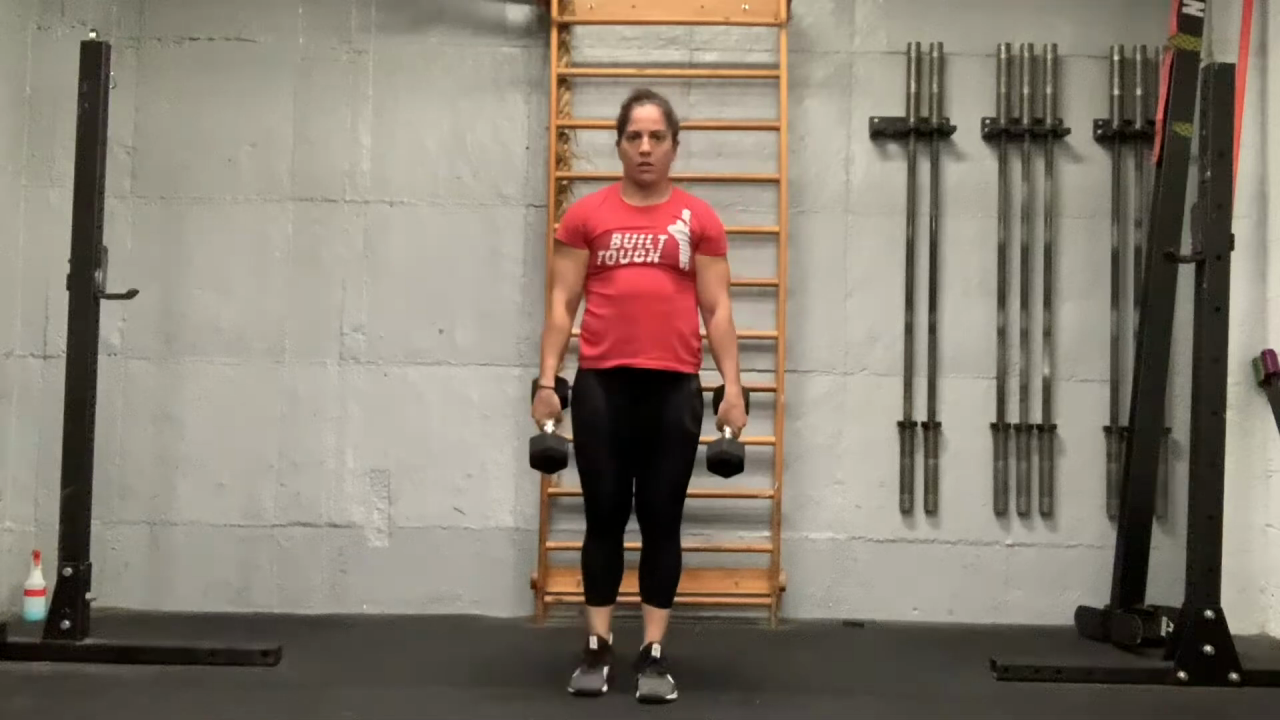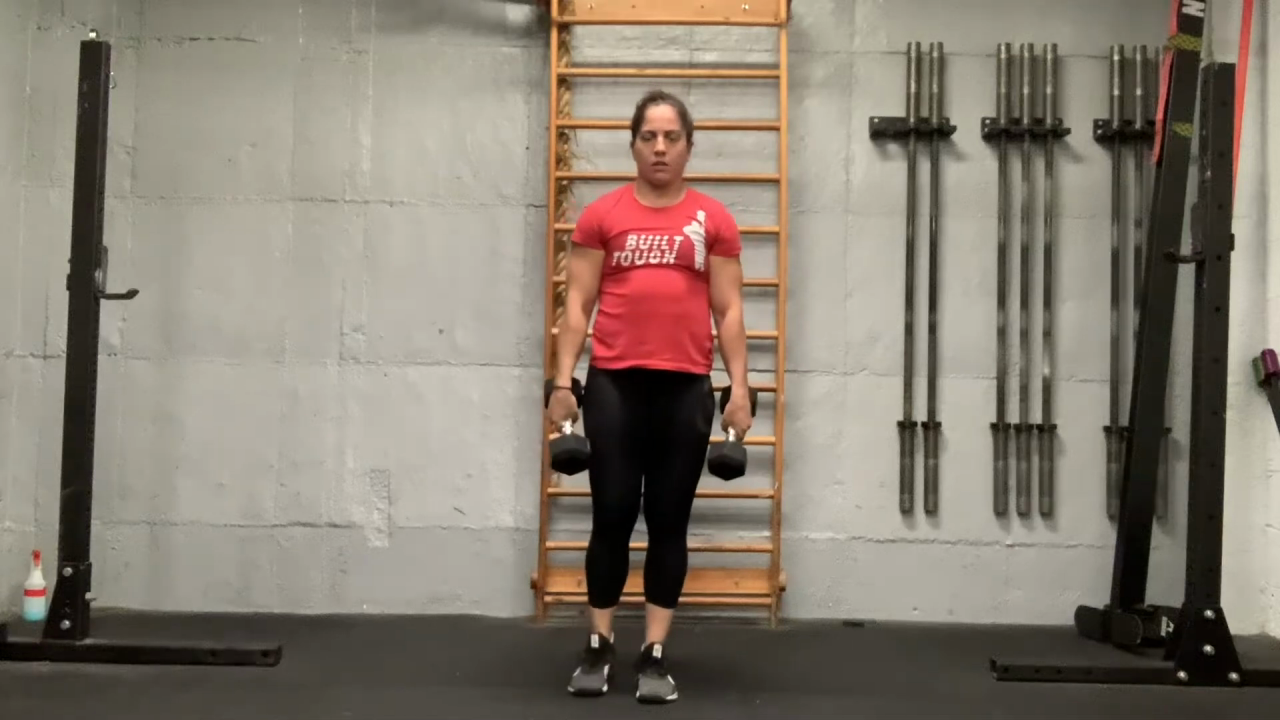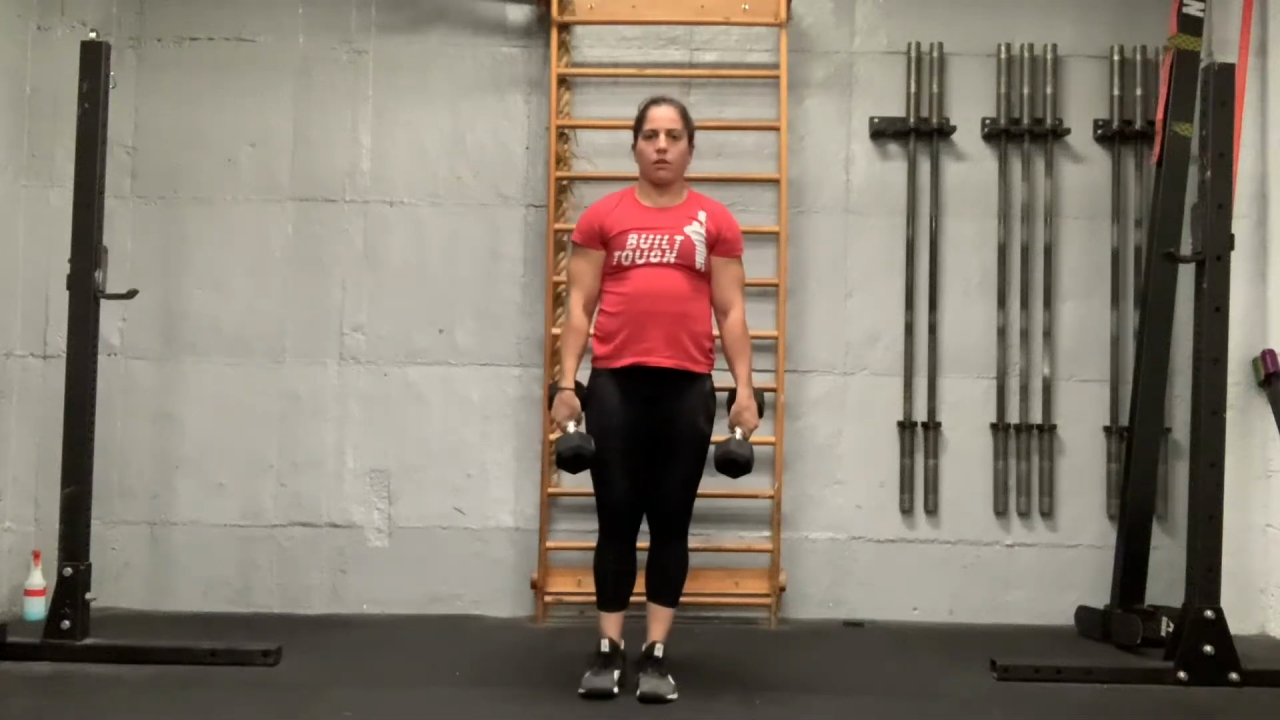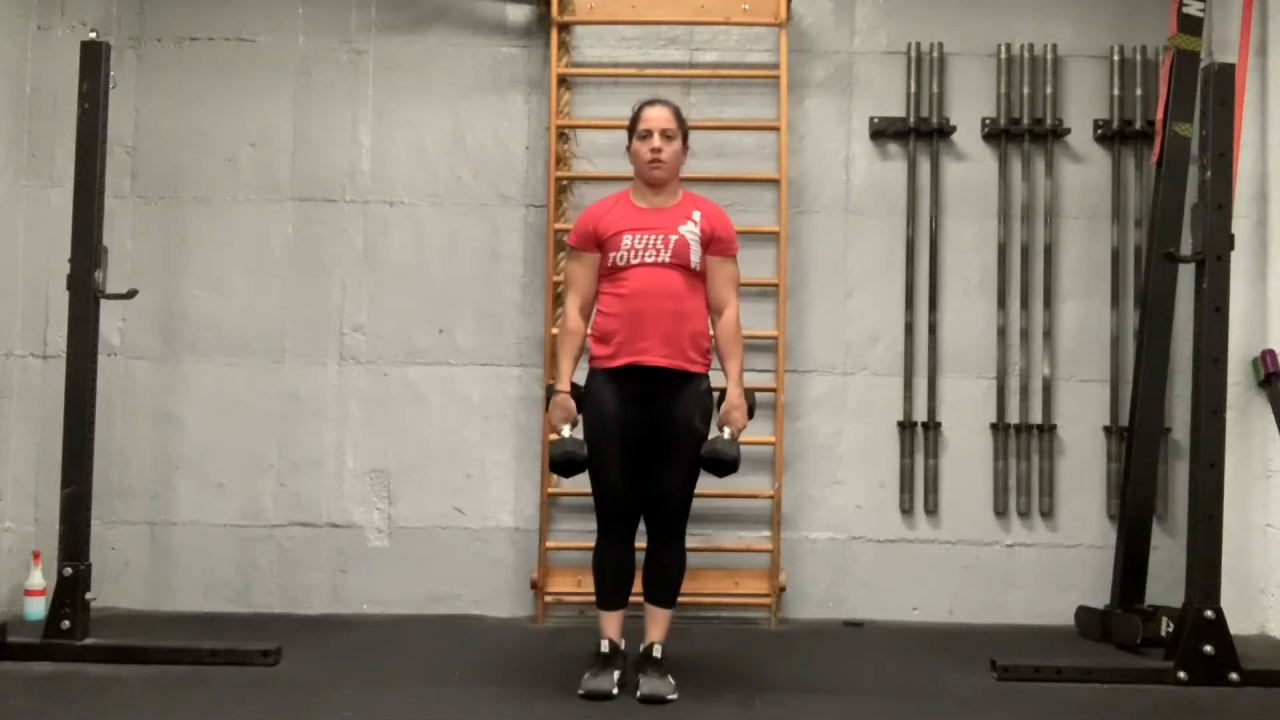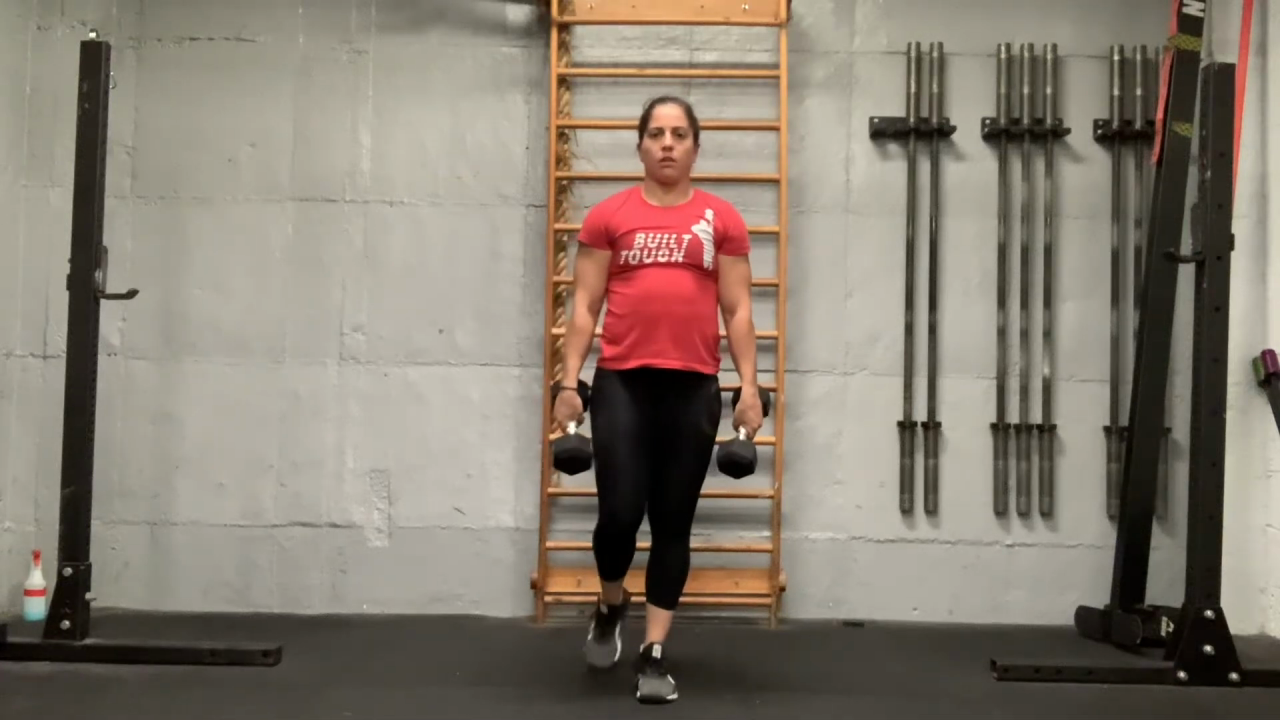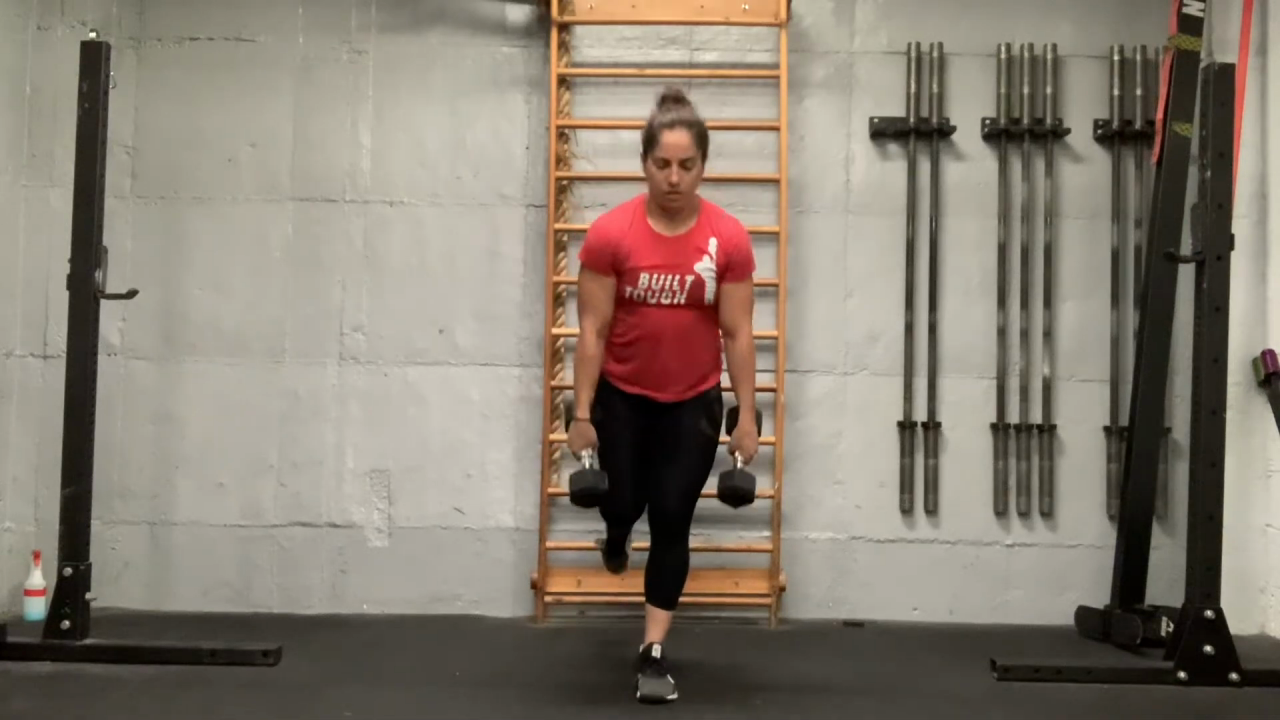
dt=0.5s
person 1, frame 1
left shoulder: (699, 219)
right shoulder: (585, 215)
left elbow: (718, 310)
right elbow: (561, 305)
left wrist: (733, 387)
right wrist: (546, 381)
left hip: (674, 388)
right hip: (601, 385)
left knee: (661, 521)
right knee: (604, 517)
left ankle: (653, 654)
right ankle: (597, 648)
person 1, frame 2
left shoulder: (713, 220)
right shoulder: (601, 215)
left elbow: (729, 312)
right elbow: (578, 305)
left wrist: (739, 389)
right wrist: (563, 383)
left hip: (686, 388)
right hip: (613, 384)
left knee: (669, 522)
right knee: (612, 517)
left ankle: (654, 653)
right ankle: (599, 646)
person 1, frame 3
left shoulder: (715, 221)
right shoulder: (601, 216)
left elbow: (731, 312)
right elbow: (579, 307)
left wrist: (744, 389)
right wrist: (566, 383)
left hip: (686, 387)
right hip: (615, 384)
left knee: (670, 521)
right knee: (617, 520)
left ankle: (655, 655)
right ankle: (608, 650)
person 1, frame 4
left shoulder: (710, 220)
right shoulder: (598, 219)
left elbow: (725, 312)
right elbow: (576, 309)
left wrist: (735, 388)
right wrist: (562, 386)
left hip: (684, 387)
right hip: (612, 384)
left knee: (668, 522)
right knee: (616, 520)
left ankle: (654, 654)
right ankle: (608, 651)
person 1, frame 5
left shoulder: (722, 219)
right shoulder: (608, 215)
left elbow: (738, 311)
right elbow: (584, 307)
left wrist: (749, 387)
right wrist: (568, 383)
left hip: (693, 388)
right hip: (621, 383)
left knee: (672, 522)
right knee: (620, 513)
left ankle: (654, 653)
right ankle: (608, 611)
person 1, frame 6
left shoulder: (729, 238)
right shoulder: (609, 233)
left elbow: (737, 335)
right elbow: (592, 332)
left wrist: (746, 416)
right wrist: (581, 413)
left hip: (693, 402)
right hip: (622, 397)
left knee: (672, 523)
right knee: (621, 505)
left ankle: (653, 652)
right ankle: (617, 533)
